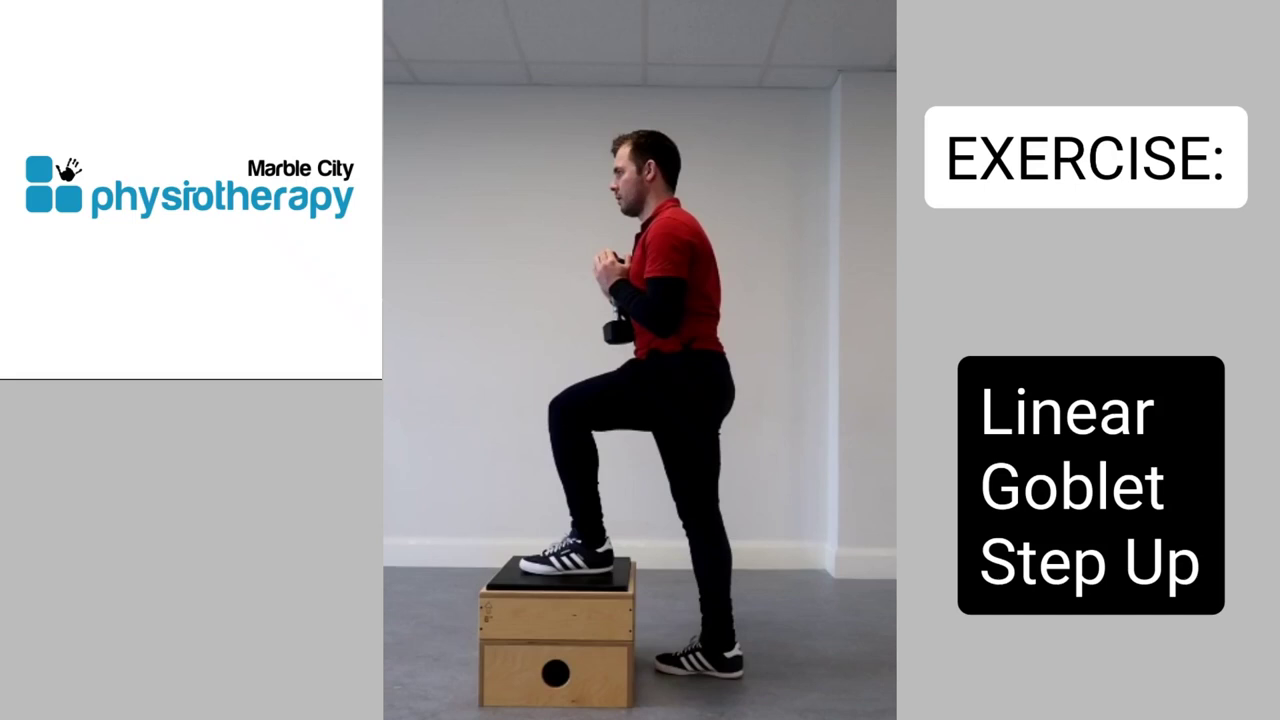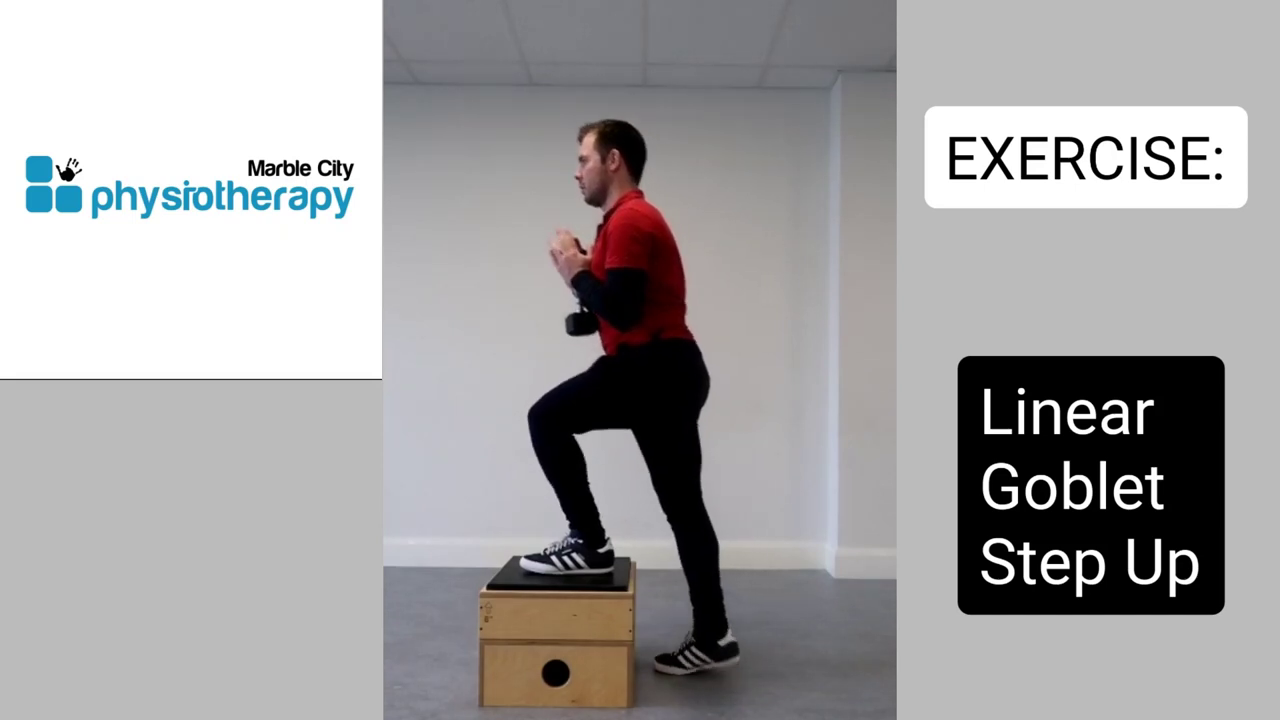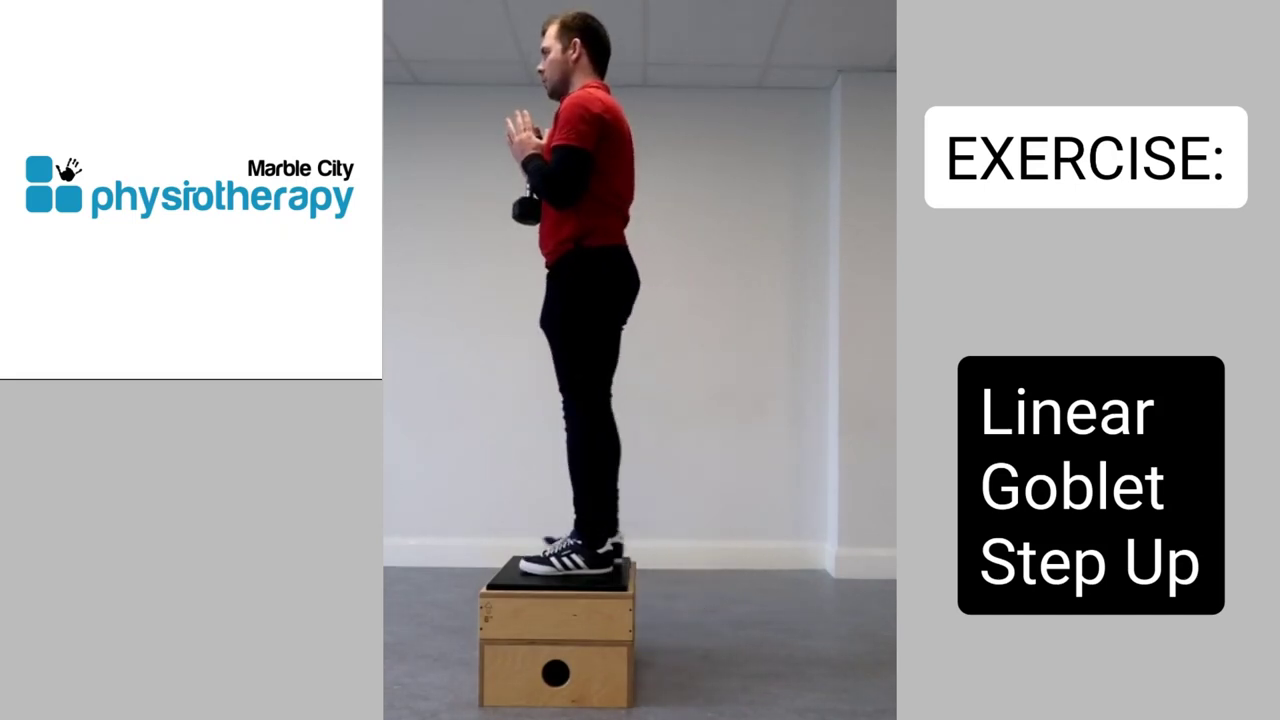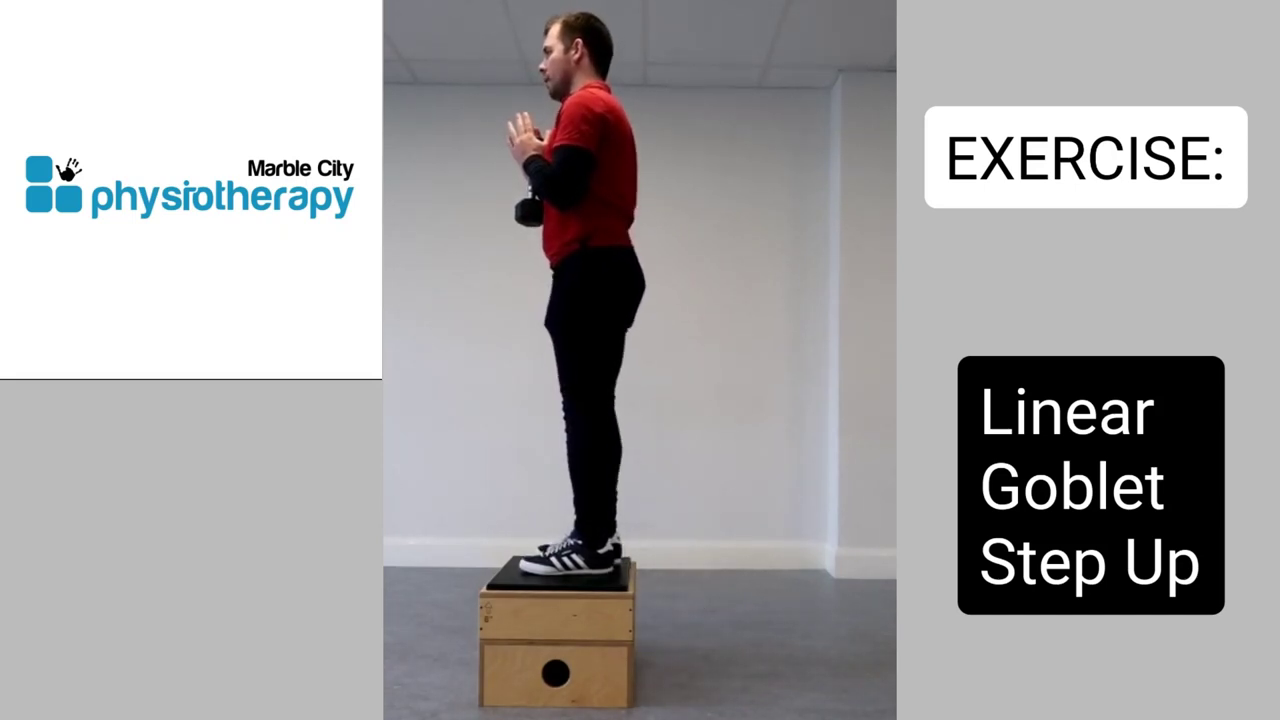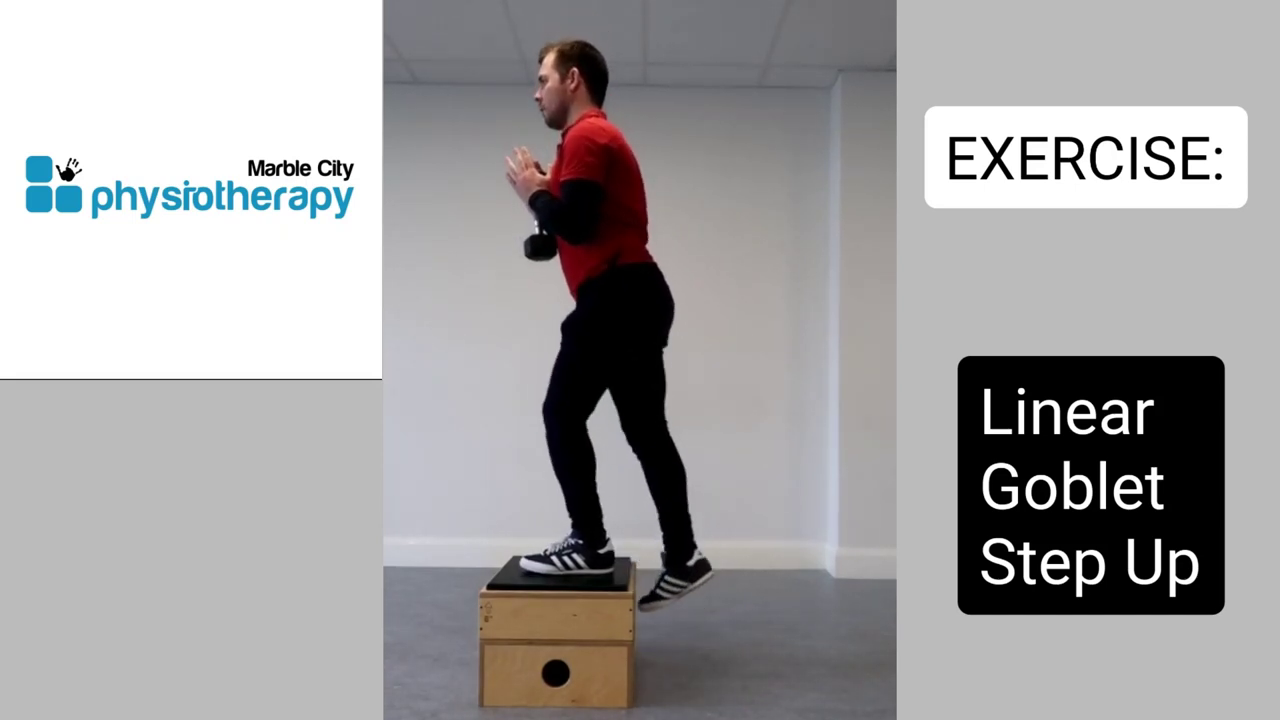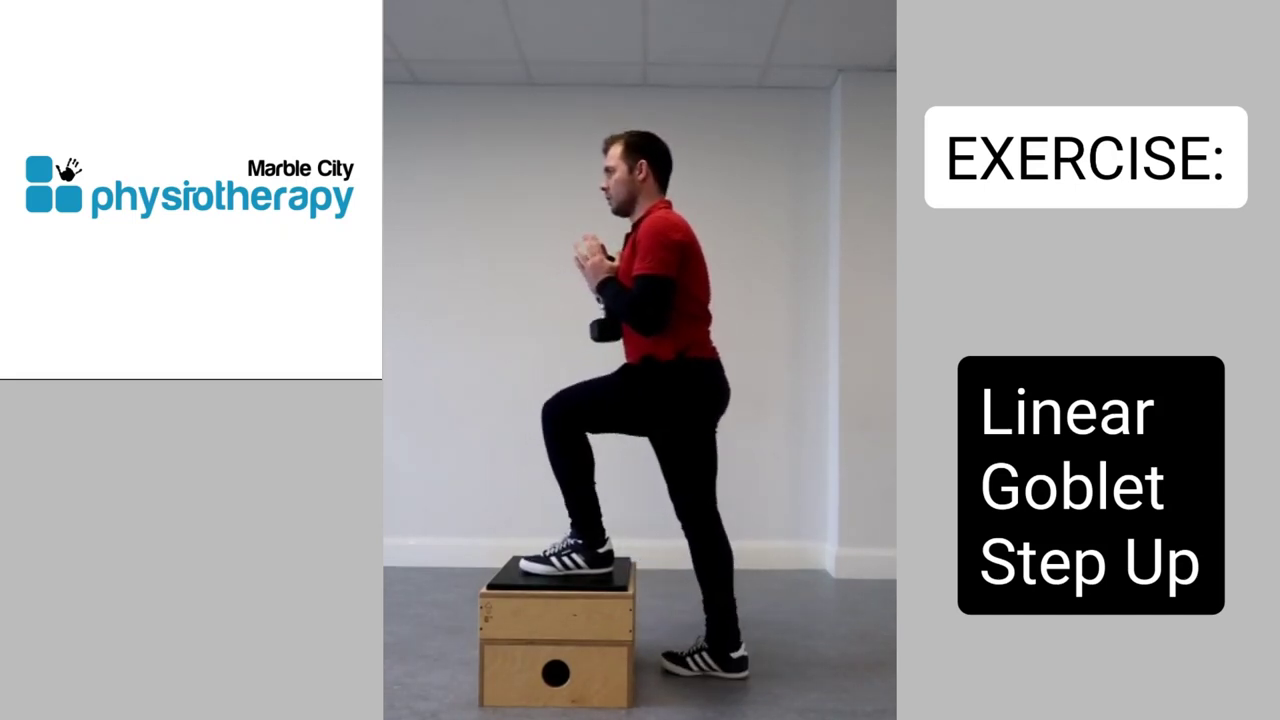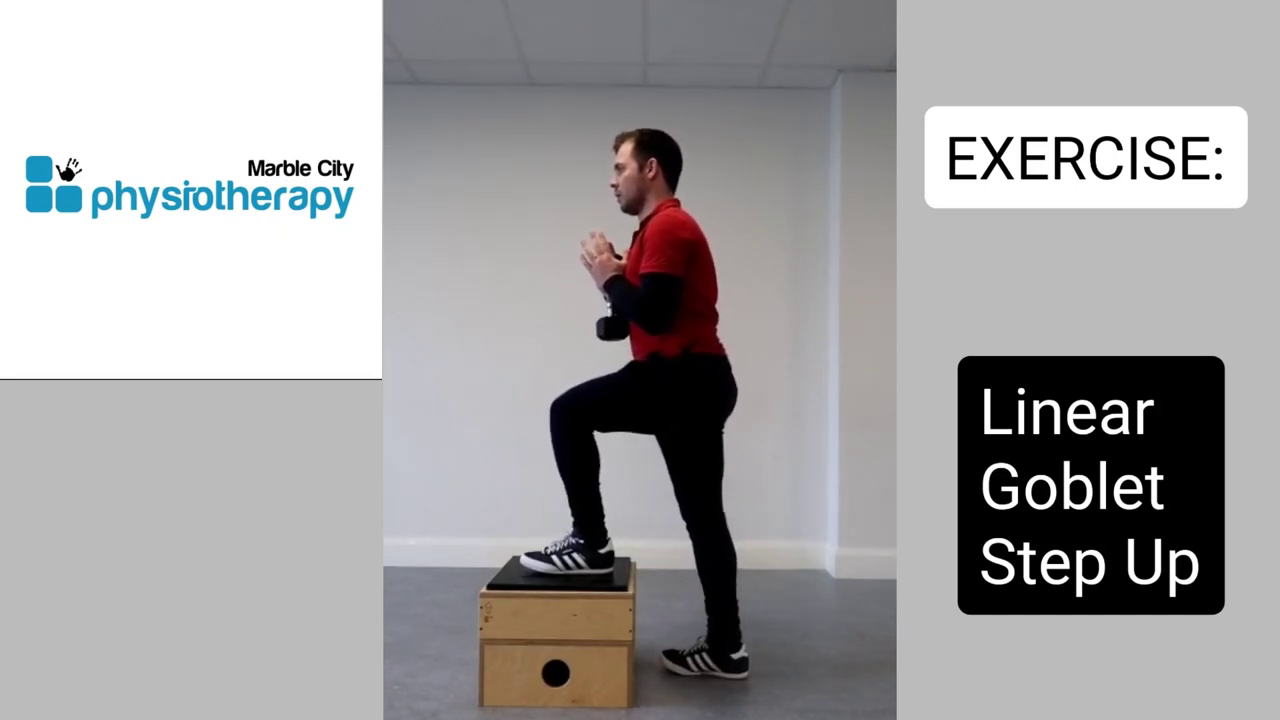
dt=0.7s
person 1, frame 1
left shoulder: (668, 228)
right shoulder: (666, 227)
left elbow: (663, 318)
left wrist: (615, 286)
right wrist: (625, 285)
left hip: (684, 376)
right hip: (692, 380)
left knee: (569, 411)
right knee: (698, 514)
left ankle: (588, 542)
right ankle: (719, 645)
person 1, frame 2
left shoulder: (628, 220)
right shoulder: (630, 219)
left elbow: (622, 310)
left wrist: (576, 274)
right wrist: (586, 271)
left hip: (655, 368)
right hip: (668, 370)
left knee: (548, 418)
right knee: (683, 505)
left ankle: (588, 542)
right ankle: (712, 635)
person 1, frame 3
left shoulder: (583, 106)
right shoulder: (601, 109)
left elbow: (560, 188)
left wrist: (528, 155)
right wrist: (541, 159)
left hip: (585, 273)
right hip: (601, 271)
left knee: (583, 407)
right knee: (591, 406)
left ankle: (590, 543)
right ankle: (600, 533)
person 1, frame 4
left shoulder: (585, 106)
right shoulder: (601, 109)
left elbow: (562, 189)
left wrist: (529, 156)
right wrist: (543, 159)
left hip: (591, 275)
right hip: (605, 273)
left knee: (584, 409)
right knee: (592, 408)
left ankle: (591, 543)
right ankle: (598, 534)
person 1, frame 5
left shoulder: (585, 137)
right shoulder: (597, 138)
left elbow: (576, 224)
left wrist: (533, 192)
right wrist: (546, 192)
left hip: (618, 298)
right hip: (635, 298)
left knee: (563, 413)
right knee: (647, 433)
left ankle: (589, 546)
right ankle: (682, 559)
person 1, frame 6
left shoulder: (660, 229)
right shoulder: (653, 230)
left elbow: (647, 317)
left wrist: (600, 280)
right wrist: (610, 279)
left hip: (679, 383)
right hip: (687, 383)
left knee: (563, 415)
right knee: (698, 515)
left ankle: (589, 543)
right ankle: (725, 646)
person 1, frame 7
left shoulder: (667, 226)
right shoulder: (661, 228)
left elbow: (653, 316)
left wrist: (607, 277)
right wrist: (617, 277)
left hip: (684, 380)
right hip: (693, 382)
left knee: (570, 413)
right knee: (703, 516)
left ankle: (590, 543)
right ankle: (725, 647)
